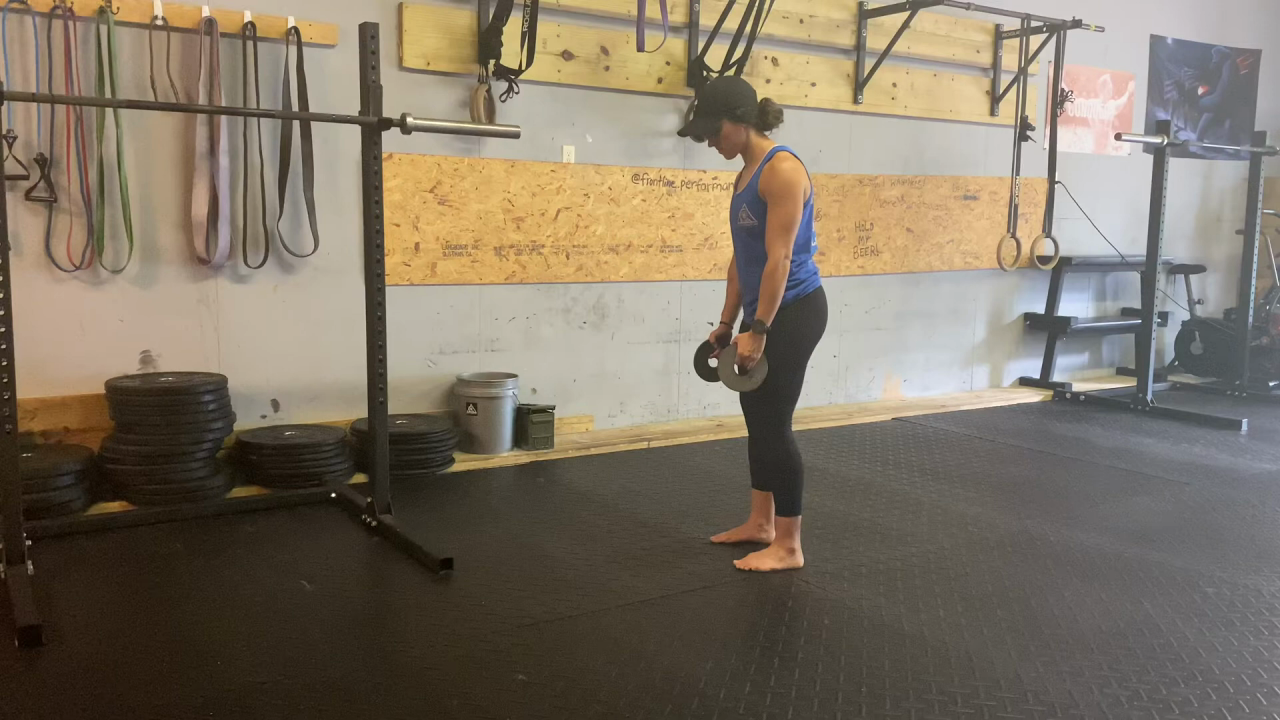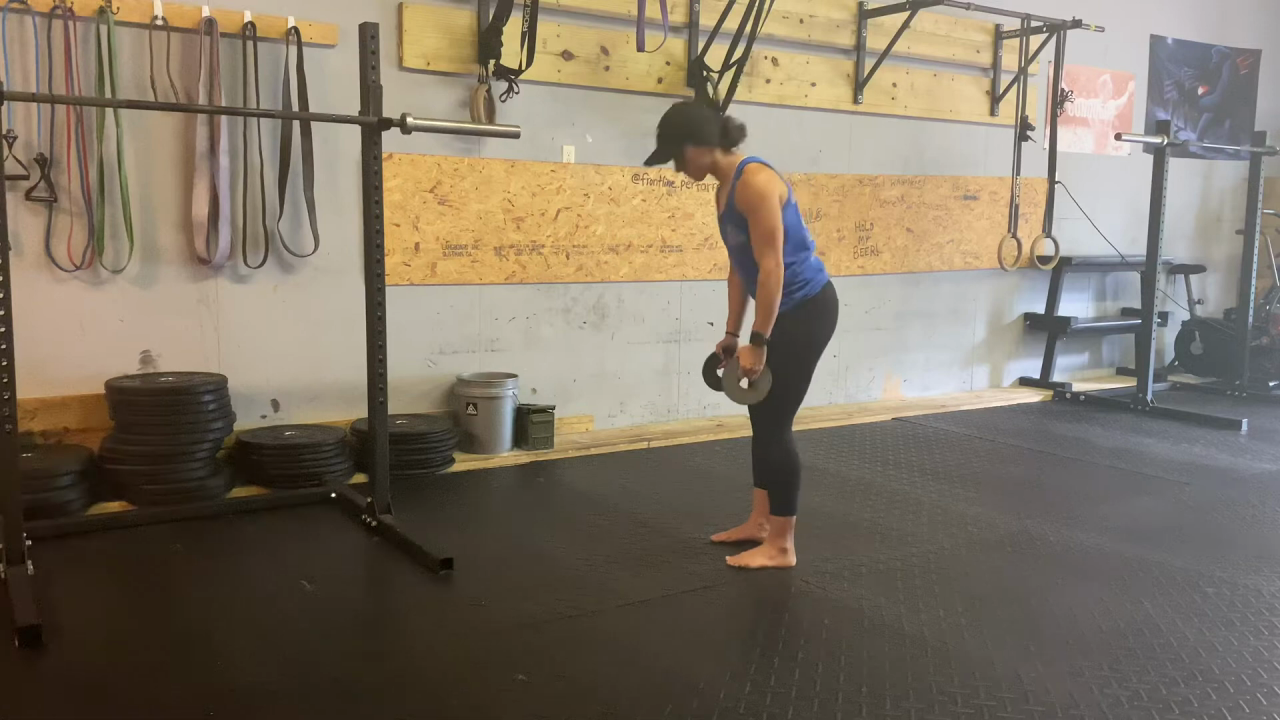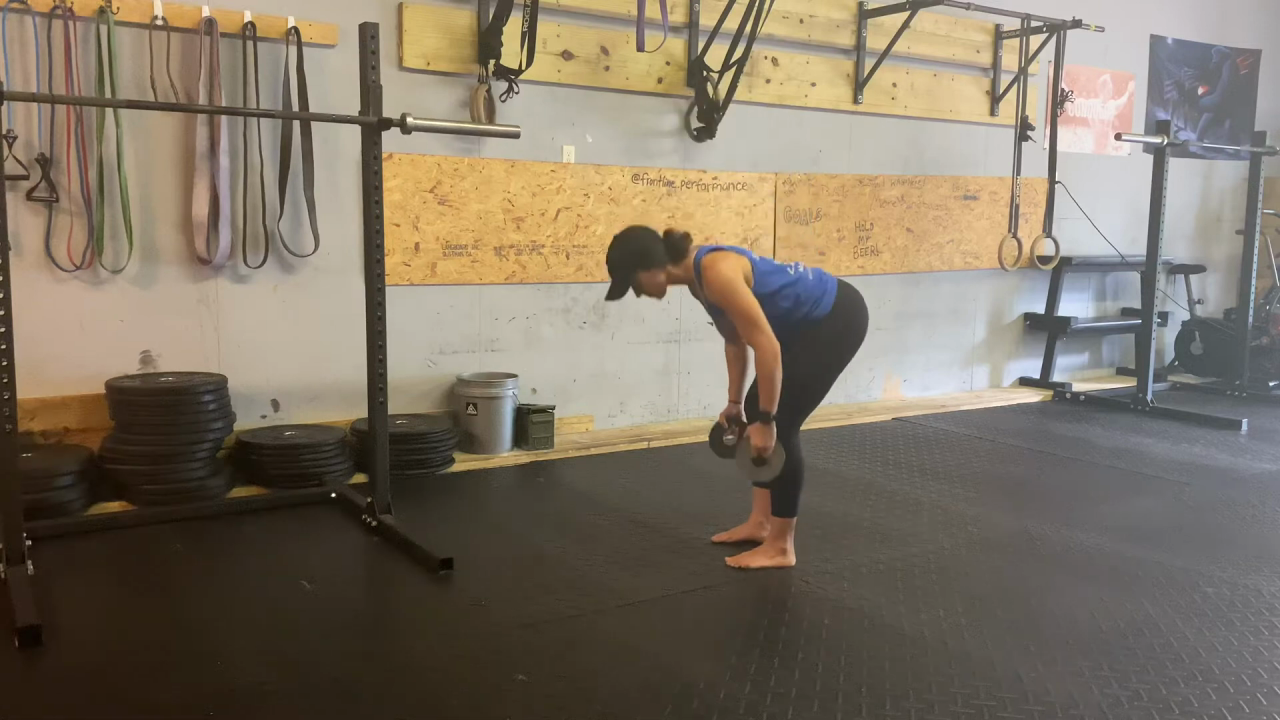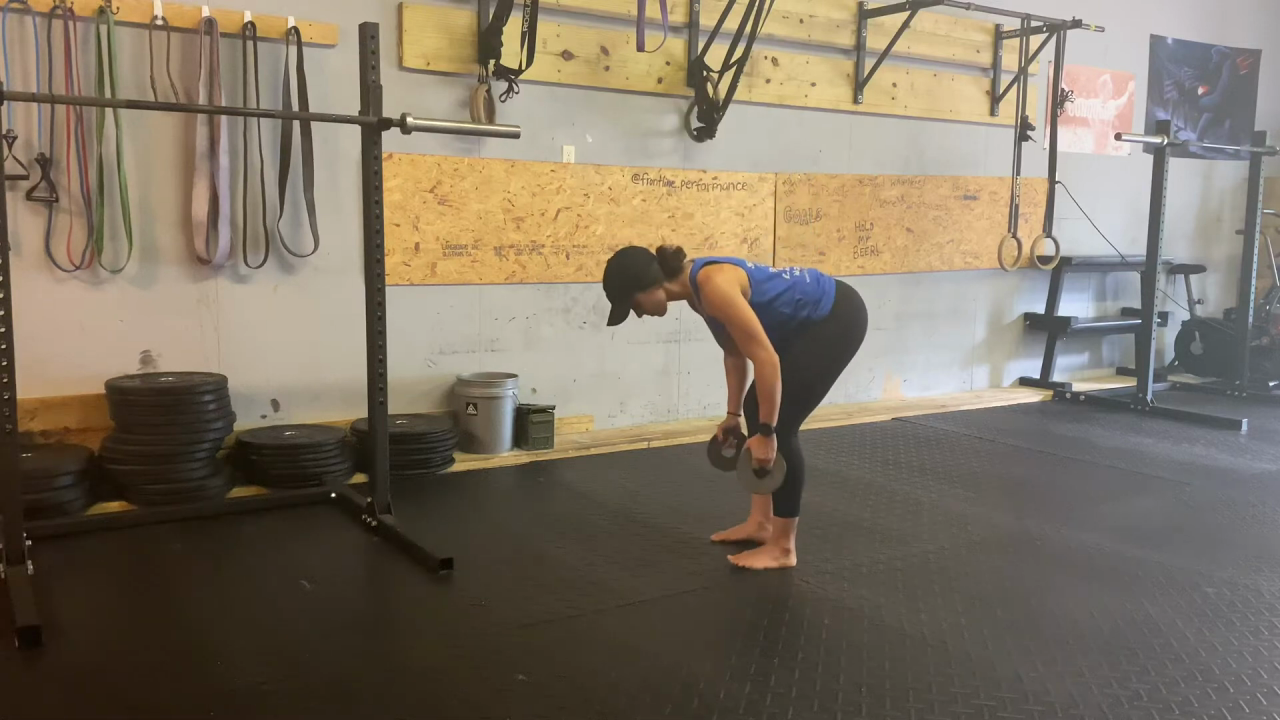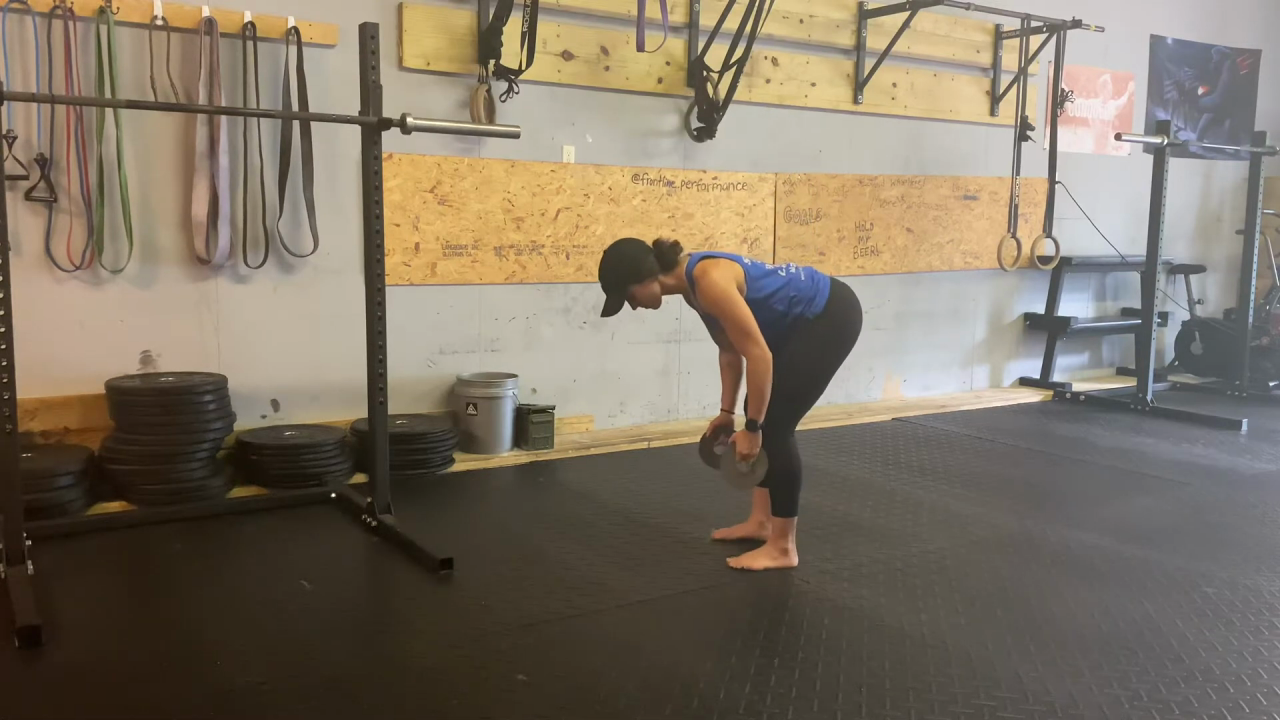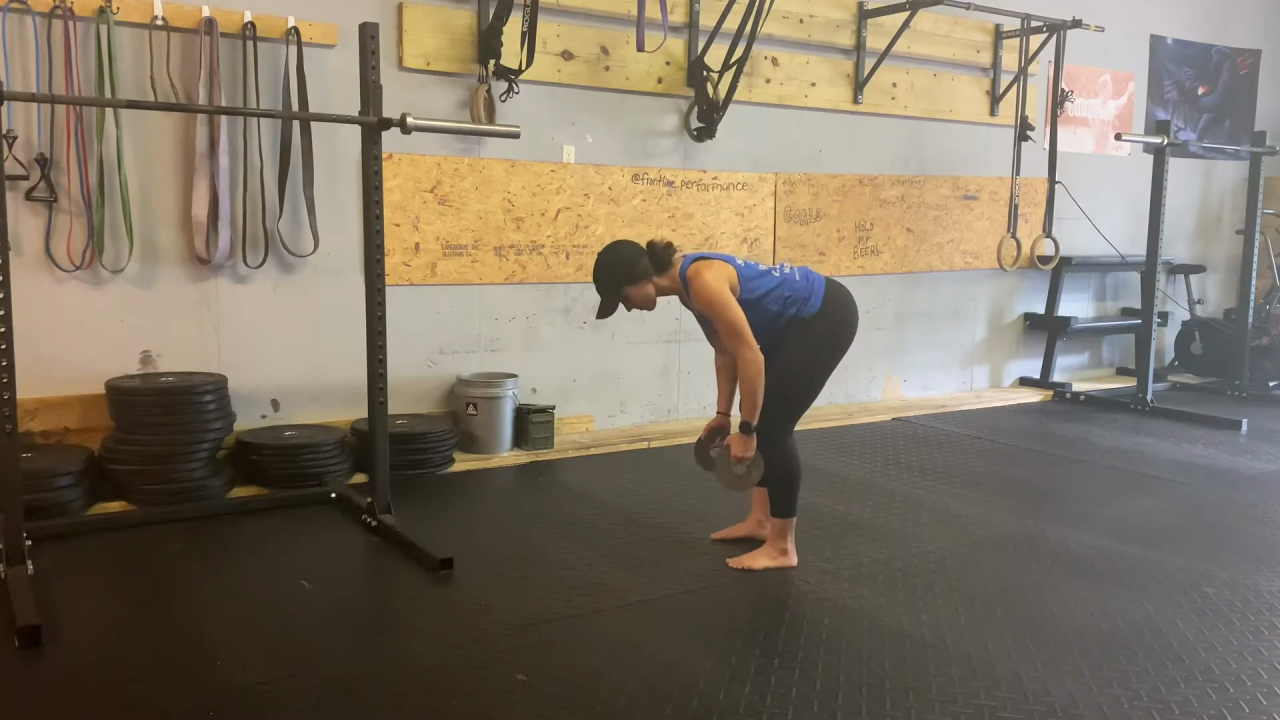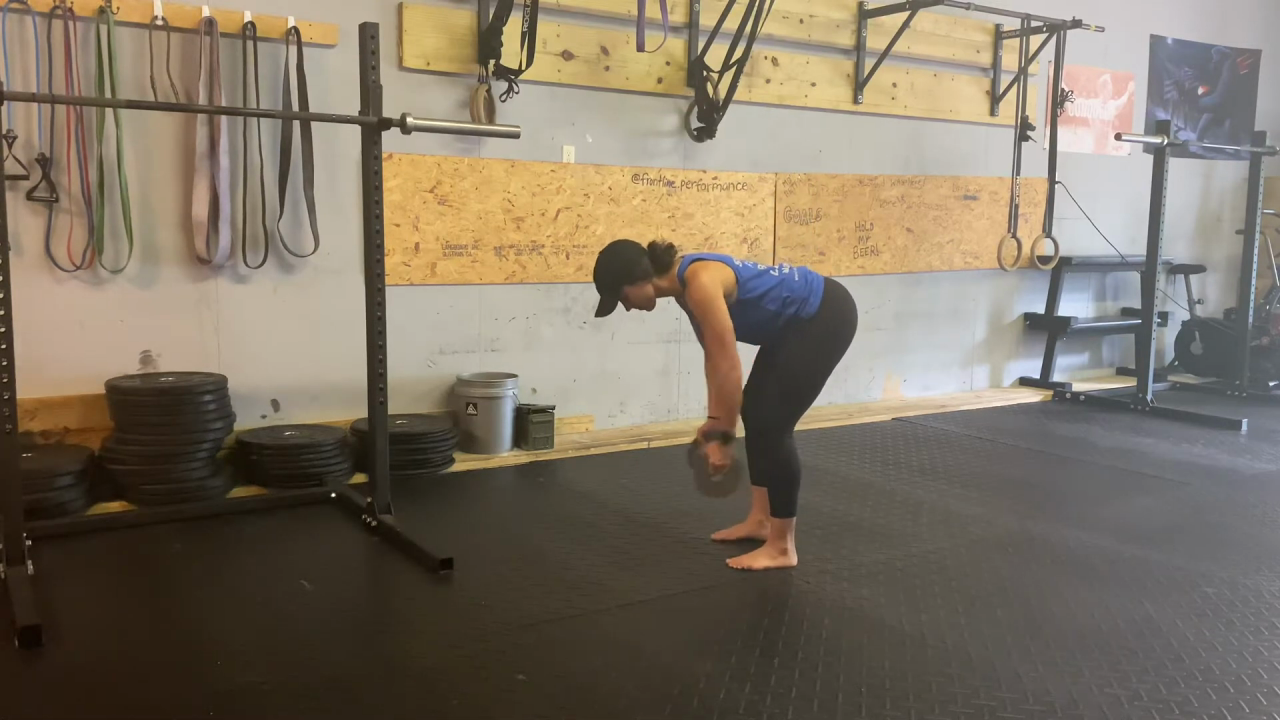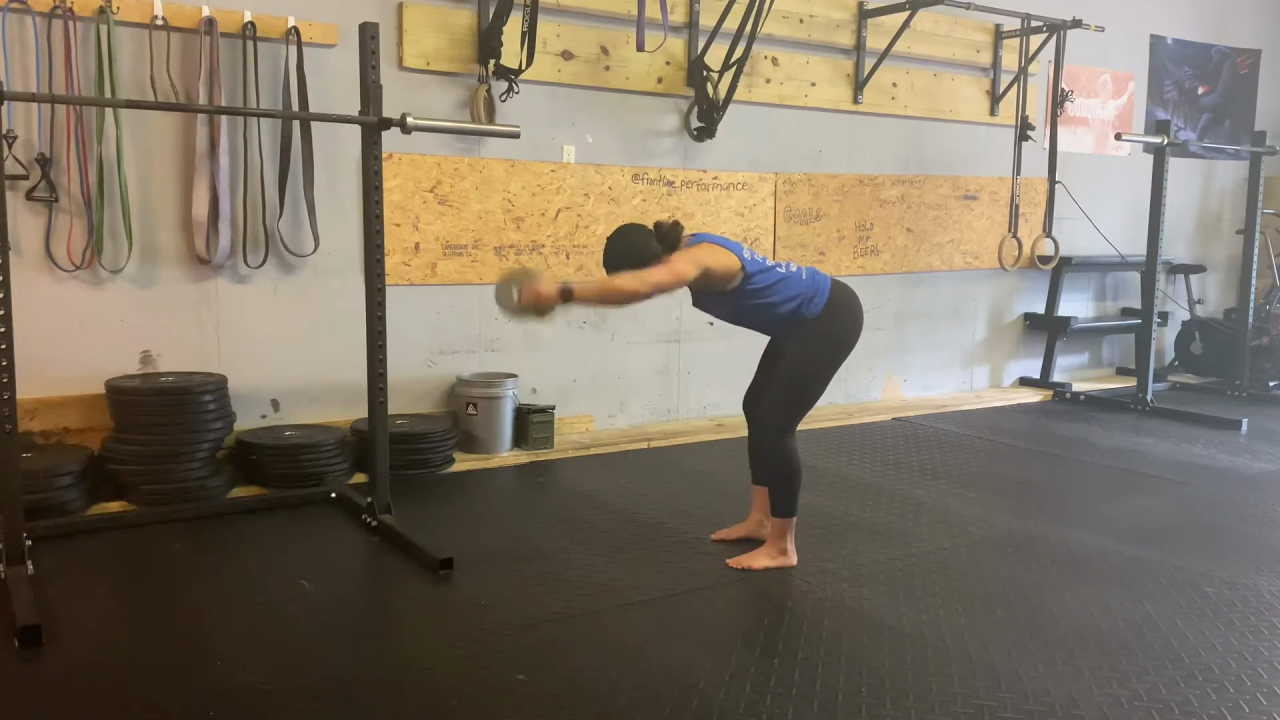
dt=0.4s
person 1, frame 1
left shoulder: (782, 169)
right shoulder: (748, 173)
left elbow: (779, 259)
left wrist: (757, 330)
right wrist: (727, 323)
left hip: (792, 311)
right hip: (763, 312)
left knee: (773, 425)
right knee: (757, 421)
left ankle: (788, 546)
right ankle: (761, 523)
person 1, frame 2
left shoulder: (754, 181)
right shoulder: (725, 185)
left elbow: (772, 269)
right elbow: (740, 267)
left wrist: (758, 344)
right wrist: (732, 333)
left hip: (806, 309)
right hip: (787, 309)
left knee: (774, 422)
right knee: (762, 417)
left ankle: (781, 545)
right ankle: (760, 522)
person 1, frame 3
left shoulder: (716, 273)
right shoulder: (697, 275)
left elbow: (767, 347)
right elbow: (736, 340)
left wrist: (766, 420)
right wrist: (735, 402)
left hip: (838, 317)
right hip: (813, 319)
left knee: (780, 423)
right knee: (759, 406)
left ankle: (781, 546)
right ankle: (760, 522)
person 1, frame 4
left shoulder: (713, 286)
right shoulder: (695, 285)
left elbow: (766, 359)
right elbow: (735, 351)
left wrist: (767, 433)
right wrist: (733, 413)
left hip: (837, 317)
right hip: (811, 320)
left knee: (780, 424)
right knee: (759, 409)
left ankle: (783, 546)
right ankle: (760, 522)
person 1, frame 5
left shoulder: (709, 281)
right shoulder: (691, 280)
left elbow: (759, 355)
right elbow: (730, 348)
left wrist: (752, 428)
right wrist: (727, 411)
left hip: (831, 315)
right hip: (804, 318)
left knee: (775, 424)
right knee: (761, 417)
left ankle: (783, 547)
right ankle: (760, 521)
person 1, frame 6
left shoulder: (702, 282)
right shoulder: (685, 281)
left elbow: (750, 356)
right elbow: (726, 350)
left wrist: (746, 431)
right wrist: (723, 414)
left hip: (827, 316)
right hip: (801, 319)
left knee: (772, 424)
right knee: (757, 417)
left ankle: (782, 547)
right ankle: (760, 520)
person 1, frame 7
left shoulder: (700, 283)
right shoulder: (684, 283)
left elbow: (728, 368)
right elbow: (714, 358)
left wrist: (724, 439)
right wrist: (715, 420)
left hip: (827, 316)
right hip: (798, 320)
left knee: (772, 423)
right knee: (753, 411)
left ankle: (782, 546)
right ankle: (759, 519)
person 1, frame 8
left shoulder: (699, 259)
right shoulder: (685, 255)
left elbow: (635, 287)
right elbow: (627, 277)
left wrist: (562, 294)
right wrist: (565, 293)
left hip: (831, 318)
right hip: (802, 319)
left knee: (774, 423)
right knee: (757, 408)
left ankle: (781, 547)
right ankle: (760, 519)
